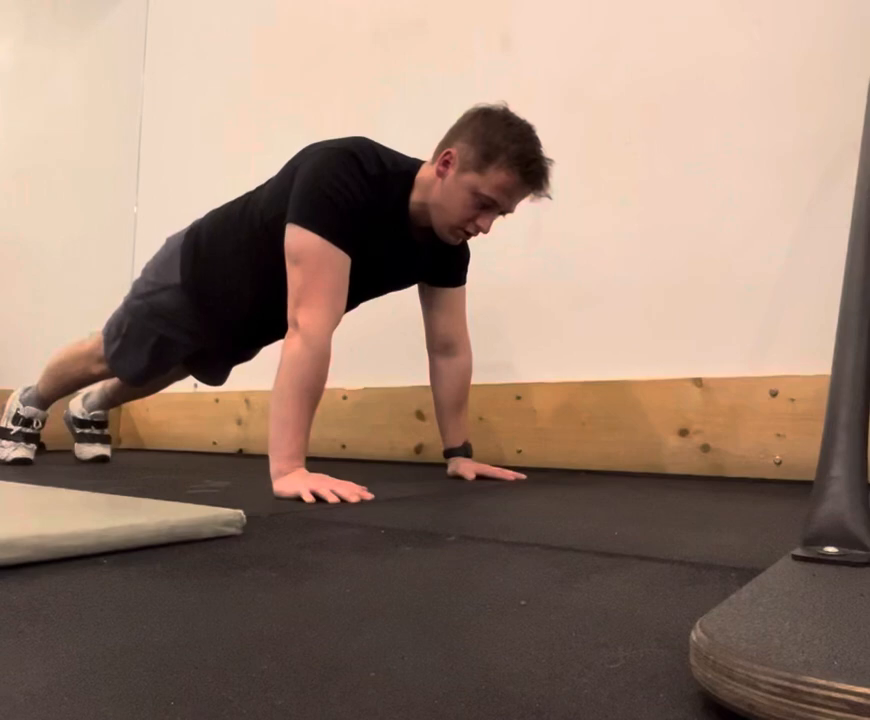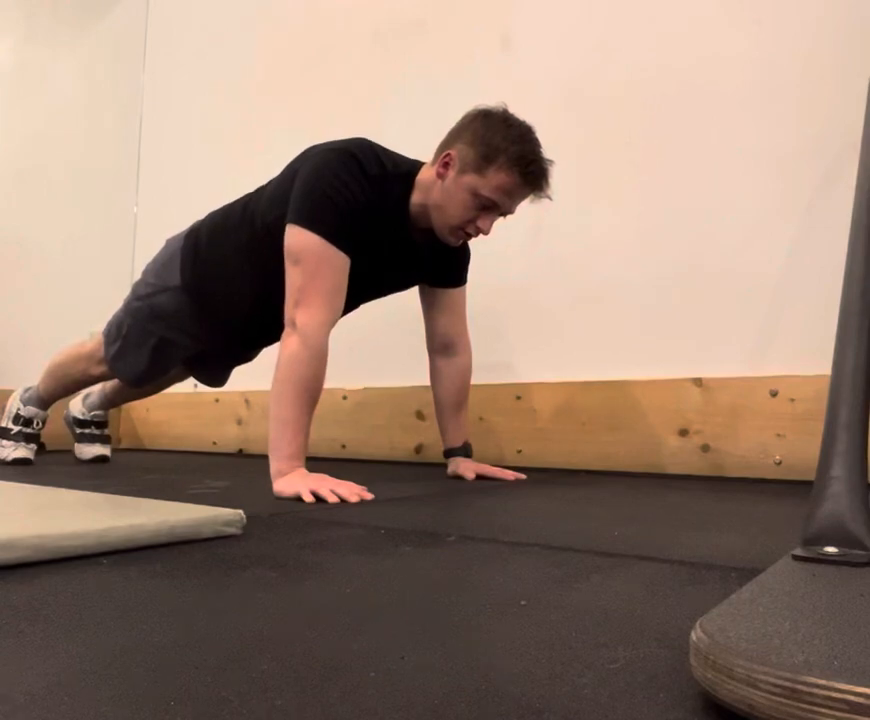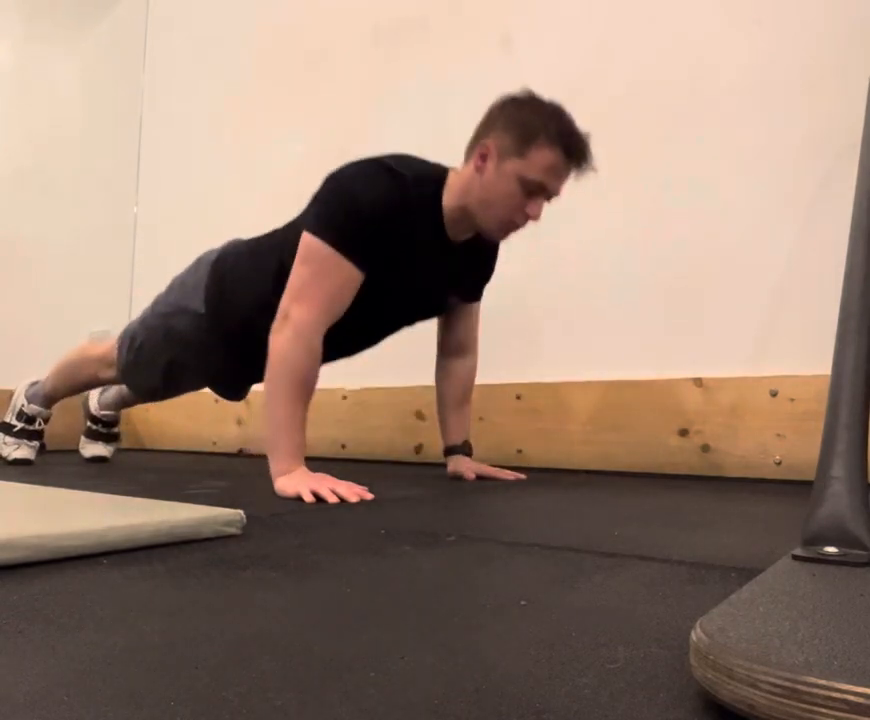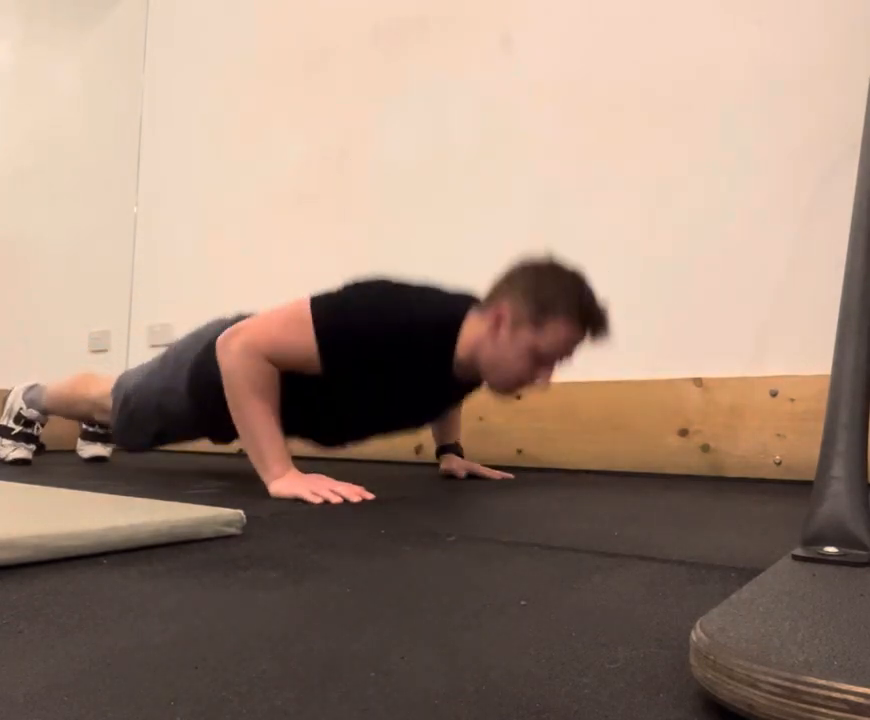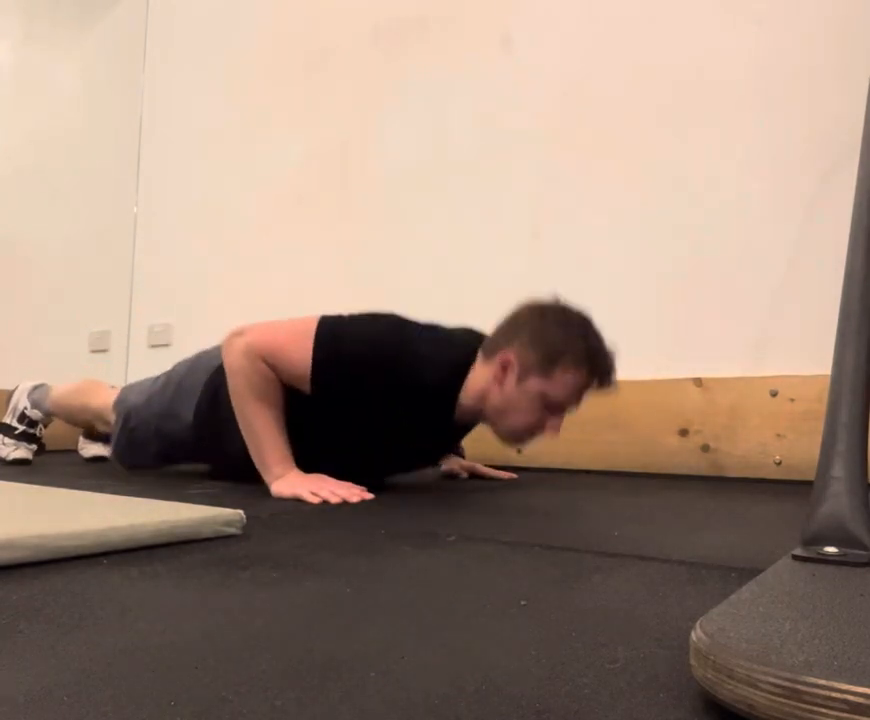
dt=1s
person 1, frame 1
left shoulder: (445, 237)
right shoulder: (343, 176)
left elbow: (449, 347)
right elbow: (310, 327)
left wrist: (459, 452)
right wrist: (288, 469)
left hip: (246, 320)
right hip: (194, 278)
left knee: (157, 377)
right knee: (111, 357)
left ankle: (91, 409)
person 1, frame 2
left shoulder: (447, 238)
right shoulder: (344, 178)
left elbow: (449, 347)
right elbow: (306, 327)
left wrist: (458, 451)
right wrist: (287, 468)
left hip: (244, 322)
right hip: (193, 280)
left knee: (156, 378)
right knee: (109, 359)
left ankle: (91, 411)
person 1, frame 3
left shoulder: (479, 243)
right shoulder: (378, 195)
left elbow: (458, 347)
right elbow: (298, 327)
left wrist: (458, 450)
right wrist: (288, 468)
left hip: (258, 335)
right hip: (218, 298)
left knee: (152, 388)
right knee: (125, 363)
left ankle: (106, 409)
person 1, frame 4
left shoulder: (479, 341)
right shoulder: (394, 321)
right elbow: (242, 346)
left wrist: (449, 451)
right wrist: (279, 473)
left hip: (284, 392)
right hip: (217, 369)
right knee: (119, 407)
left ankle: (97, 426)
person 1, frame 5
left shoulder: (470, 369)
right shoulder: (397, 358)
right elbow: (245, 346)
left wrist: (447, 452)
right wrist: (280, 475)
left hip: (275, 399)
right hip: (217, 403)
right knee: (122, 418)
left ankle: (57, 400)
